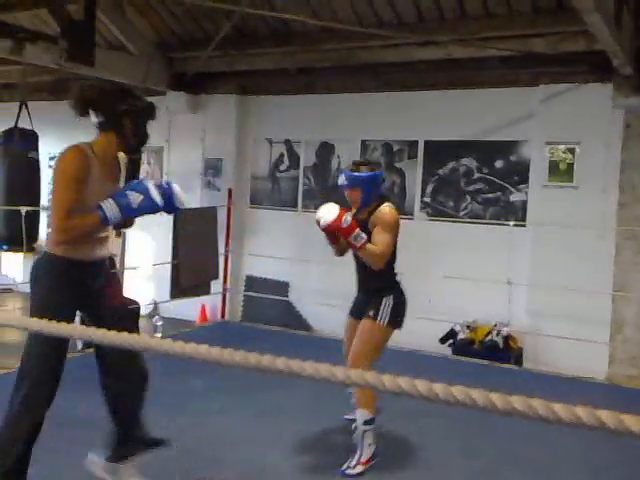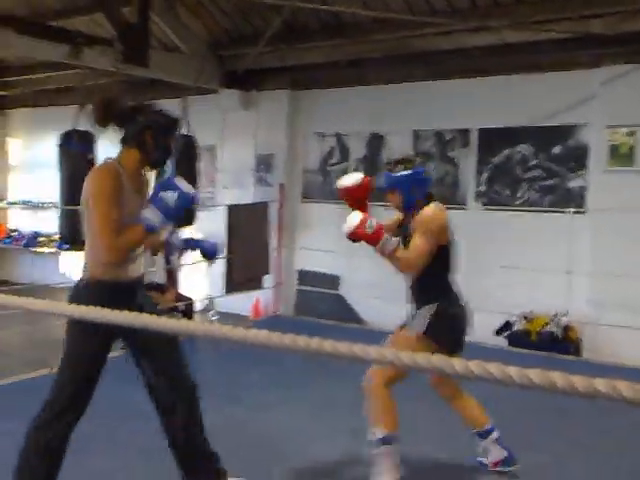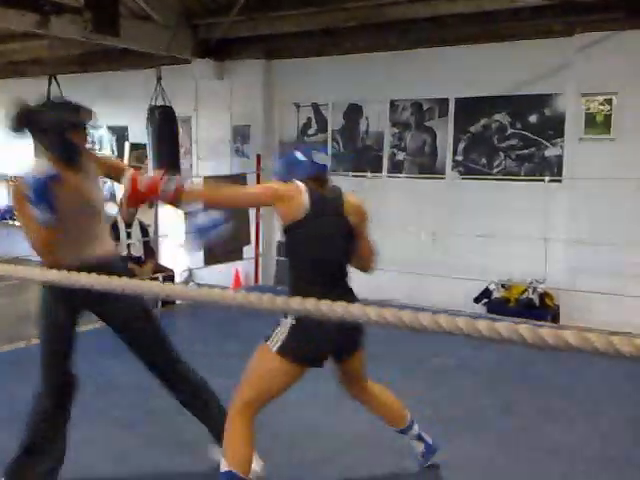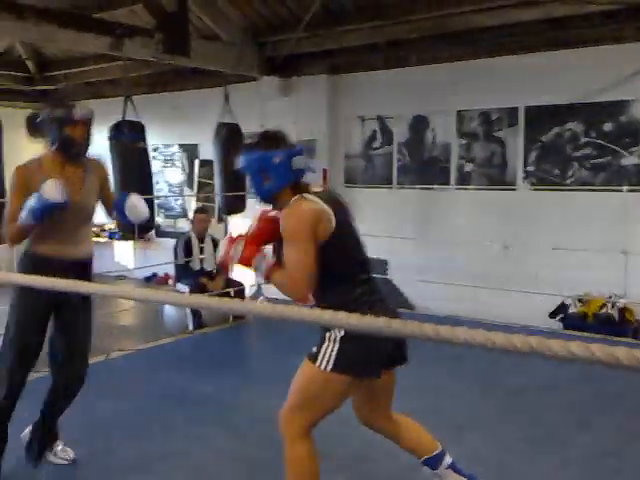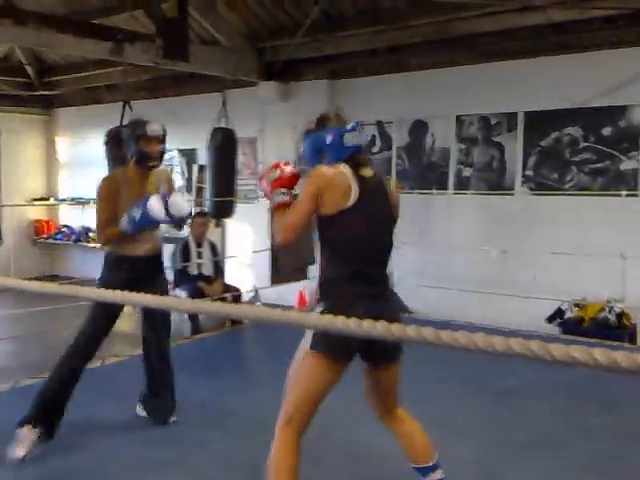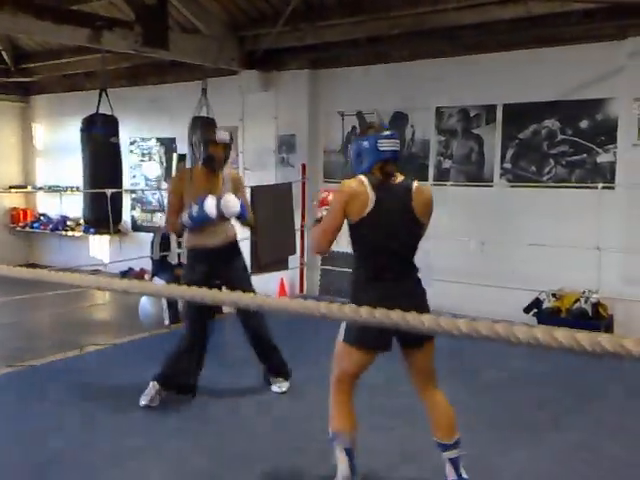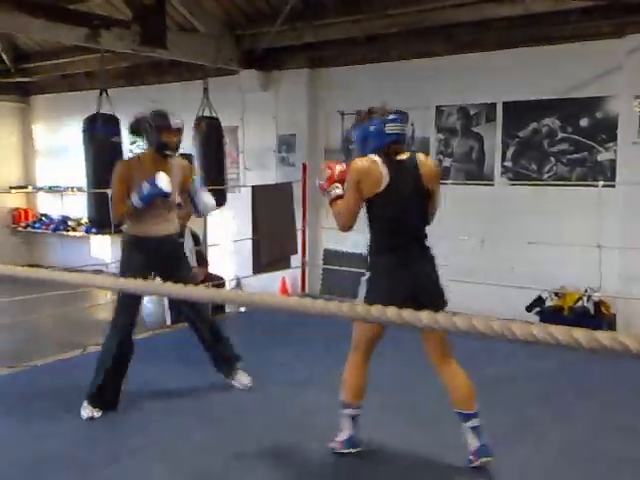
dt=0.5s
person 1, frame 1
left shoulder: (119, 164)
right shoulder: (75, 159)
right elbow: (61, 232)
left wrist: (150, 201)
right wrist: (119, 206)
left hip: (99, 275)
right hip: (59, 277)
left knee: (129, 373)
right knee: (36, 387)
person 1, frame 2
left shoulder: (141, 178)
right shoulder: (105, 177)
right elbow: (112, 250)
left wrist: (185, 243)
right wrist: (159, 211)
left hip: (133, 295)
right hip: (99, 300)
left knee: (178, 388)
right knee: (65, 405)
person 1, frame 3
left shoulder: (92, 163)
right elbow: (47, 254)
right wrist: (42, 202)
left hip: (109, 274)
right hip: (60, 284)
left knee: (165, 361)
right knee: (55, 386)
left ankle: (229, 440)
person 1, frame 4
left shoulder: (96, 169)
left elbow: (112, 206)
left wrist: (127, 208)
right wrist: (34, 213)
left hip: (79, 275)
right hip: (37, 274)
left knee: (73, 373)
left ankle: (44, 438)
person 1, frame 5
left shoulder: (163, 179)
right shoulder: (112, 184)
left elbow: (176, 222)
right elbow: (103, 236)
left wrist: (178, 214)
right wrist: (134, 222)
left hip: (152, 266)
right hip: (118, 268)
left knee: (157, 344)
right knee: (85, 346)
left ankle: (156, 404)
right ankle: (34, 423)
person 1, frame 6
left shoulder: (233, 178)
right shoulder: (182, 180)
left elbow: (248, 221)
right elbow: (171, 227)
left wrist: (240, 212)
right wrist: (192, 217)
left hip: (229, 254)
right hip: (199, 259)
left knee: (253, 317)
right knee: (195, 330)
left ankle: (276, 372)
right ankle: (163, 382)
person 1, frame 7
left shoulder: (182, 166)
right shoulder: (128, 167)
left elbow: (193, 204)
right elbow: (117, 214)
left wrist: (203, 204)
right wrist: (143, 196)
left hip: (171, 246)
right hip: (137, 249)
left knee: (198, 311)
right knee: (123, 322)
left ankle: (230, 367)
right ankle: (97, 396)
person 2, frame 1
left shoulder: (386, 213)
right shoulder: (356, 211)
left elbow: (378, 260)
right elbow: (340, 249)
left wrist: (350, 232)
right wrist: (331, 230)
left hip: (385, 298)
right hip: (366, 296)
left knee: (356, 366)
right knee: (354, 363)
left ankle: (366, 447)
right ankle: (366, 411)
person 2, frame 2
left shoulder: (431, 215)
right shoulder: (410, 216)
left elbow: (411, 266)
right elbow: (390, 240)
left wrist: (376, 237)
right wrist: (359, 206)
left hip: (434, 313)
right hip: (446, 312)
left knee: (376, 381)
right knee: (447, 388)
right ankle: (498, 452)
person 2, frame 3
left shoulder: (290, 193)
right shoulder: (352, 205)
left elbow: (216, 195)
right elbow: (366, 263)
left wrist: (157, 187)
left hip: (309, 322)
left knee: (240, 410)
right knee: (359, 387)
right ankle: (421, 442)
person 2, frame 4
left shoulder: (298, 213)
right shoulder: (325, 198)
left elbow: (301, 290)
left wrist: (257, 260)
right wrist: (268, 239)
left hip: (353, 332)
right hip: (380, 322)
left knee: (293, 424)
right knee: (379, 418)
person 2, frame 5
left shoulder: (324, 177)
right shoulder: (388, 189)
left elbow: (284, 235)
left wrist: (277, 196)
left hip: (341, 313)
right hip: (383, 312)
left knee: (290, 424)
right knee: (389, 412)
person 2, frame 6
left shoulder: (350, 190)
right shoulder: (422, 194)
left elbow: (320, 246)
left wrist: (325, 216)
left hip: (369, 303)
right hip: (411, 301)
left knee: (340, 387)
right knee: (429, 389)
person 2, frame 7
left shoulder: (361, 168)
right shoulder: (428, 166)
left elbow: (344, 223)
left wrist: (334, 192)
left hip: (386, 277)
right hip: (423, 272)
left knee: (359, 355)
right knee: (444, 361)
left ankle: (348, 434)
right ankle: (476, 442)
